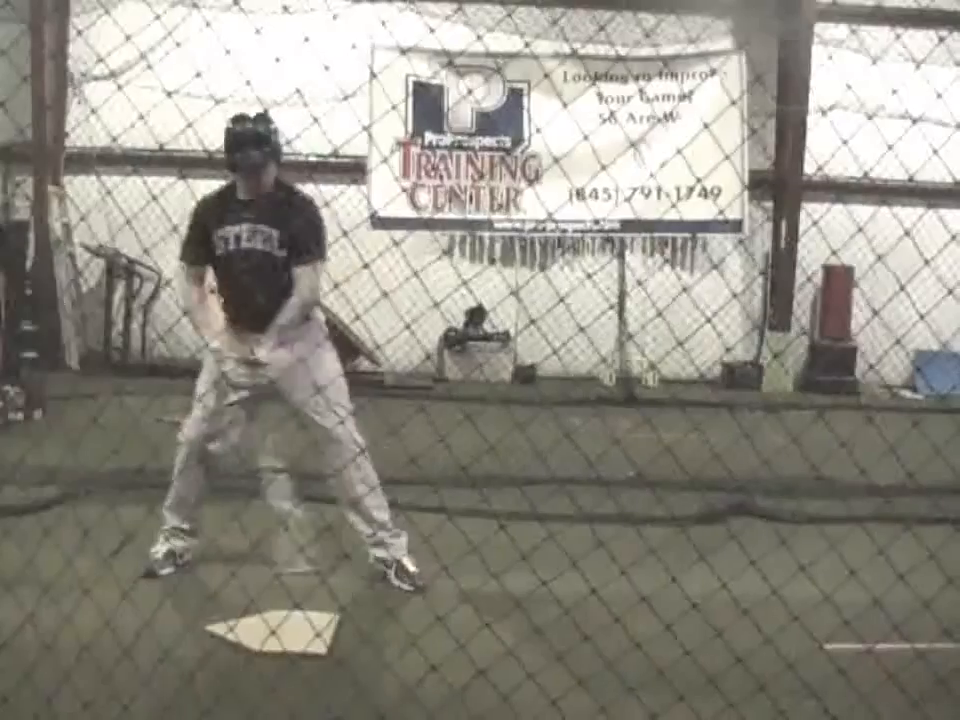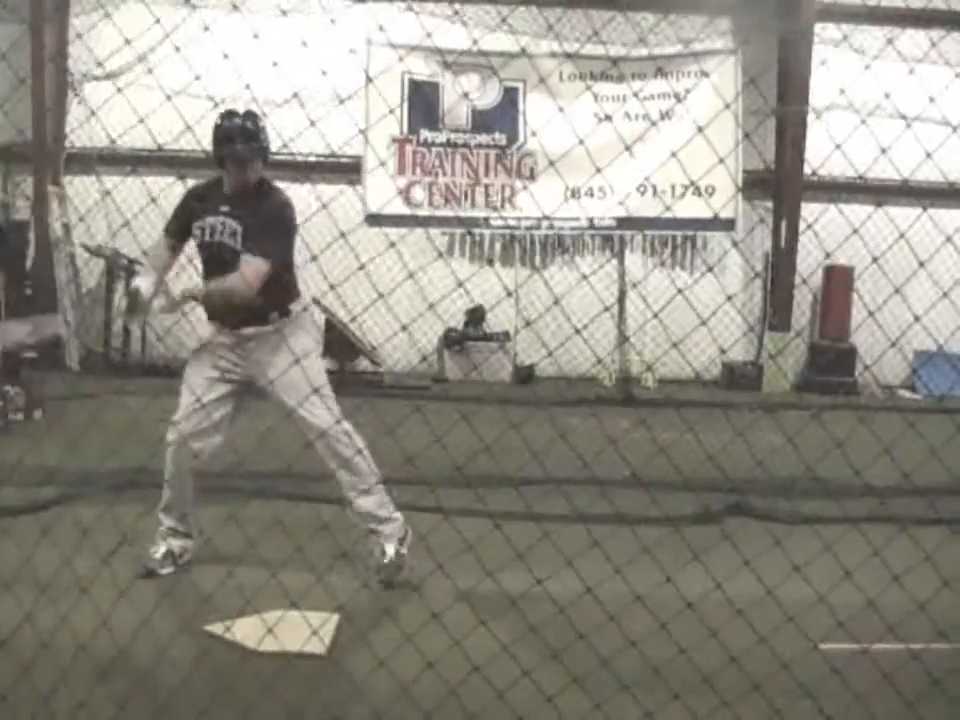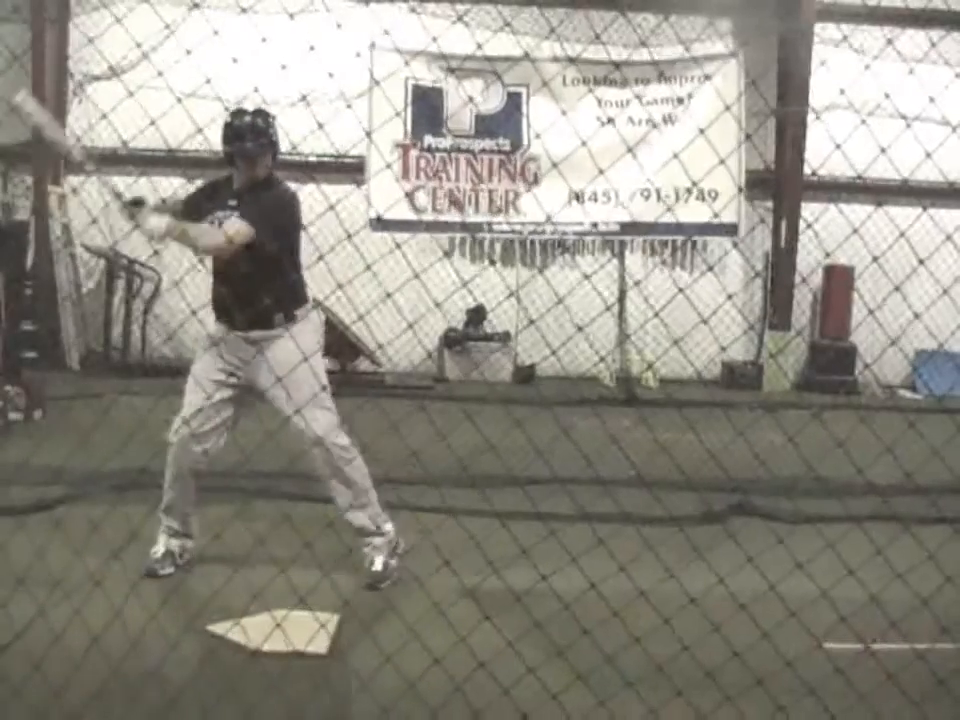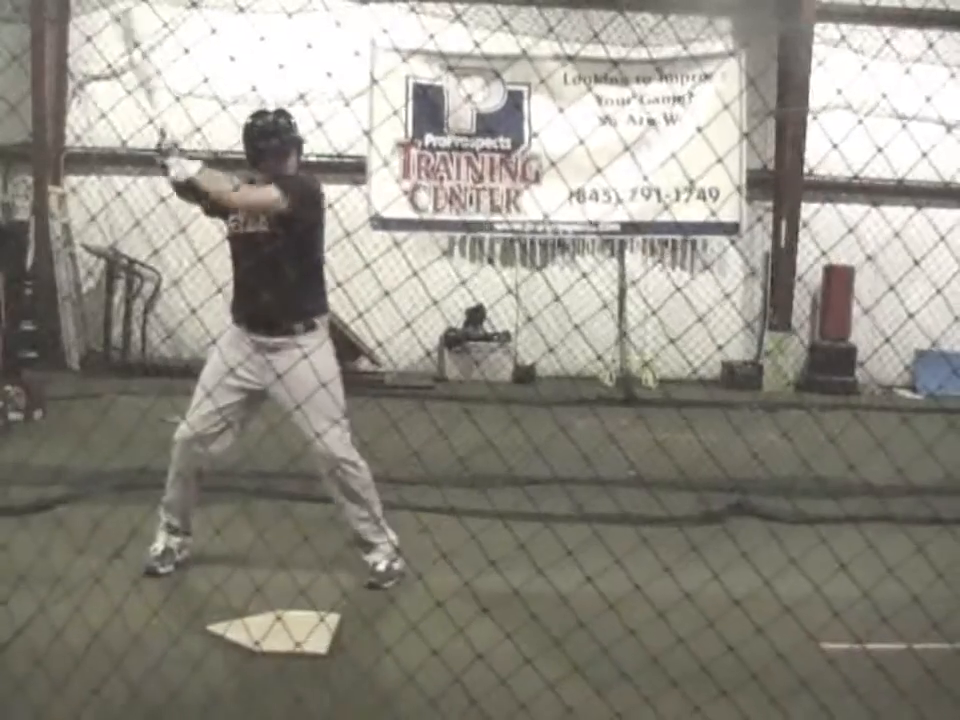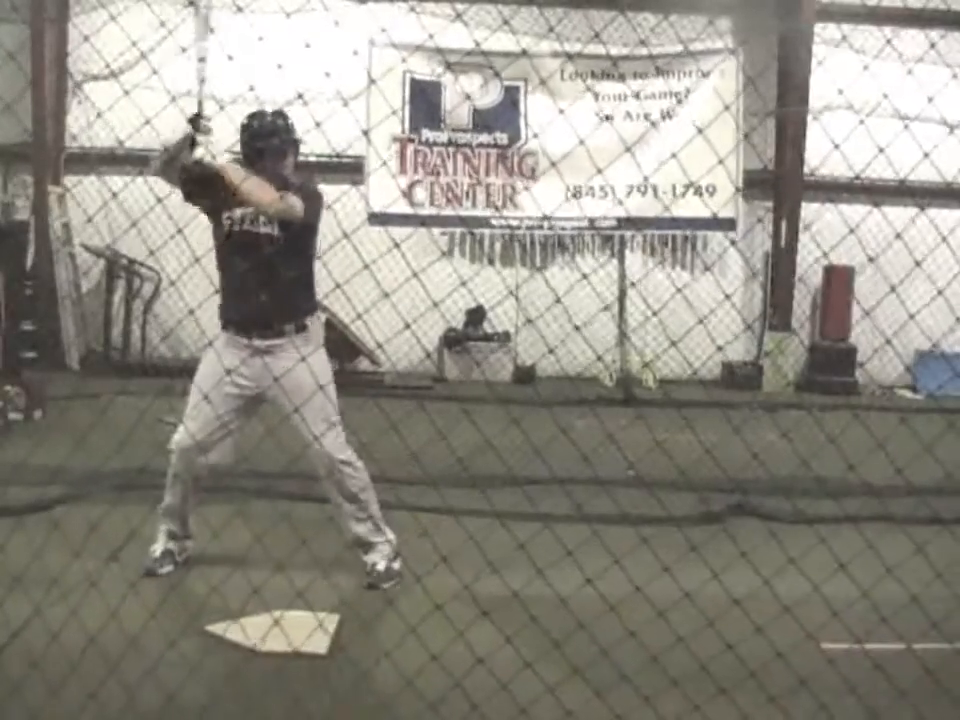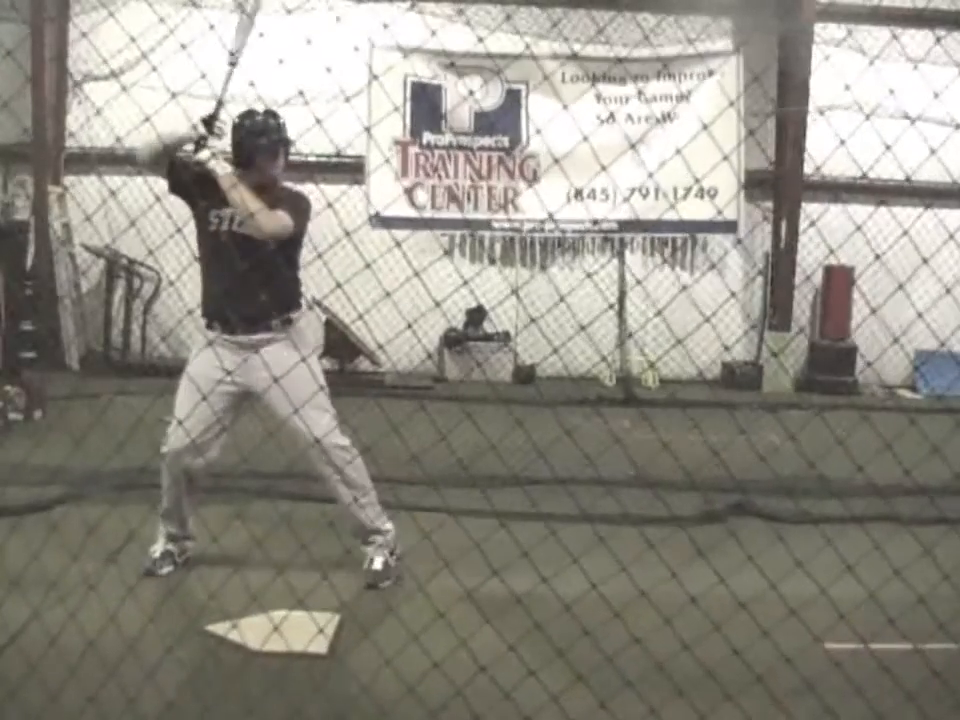
dt=0.2s
person 1, frame 1
left shoulder: (299, 209)
right shoulder: (211, 210)
left elbow: (307, 290)
right elbow: (192, 284)
left wrist: (271, 346)
right wrist: (215, 339)
left hip: (297, 338)
right hip: (236, 339)
left knee: (344, 439)
right knee: (195, 439)
left ankle: (388, 547)
right ankle: (176, 538)
person 1, frame 2
left shoulder: (274, 206)
right shoulder: (198, 199)
left elbow: (247, 283)
right elbow: (168, 247)
left wrist: (185, 293)
right wrist: (148, 279)
left hip: (281, 331)
right hip: (223, 336)
left knee: (329, 429)
right knee: (183, 437)
left ankle: (389, 531)
right ankle: (175, 539)
person 1, frame 3
left shoulder: (279, 199)
right shoulder: (213, 191)
left elbow: (219, 243)
right elbow: (169, 221)
left wrist: (169, 226)
right wrist: (150, 212)
left hip: (284, 336)
right hip: (228, 337)
left knee: (327, 437)
right knee: (186, 438)
left ankle: (380, 540)
right ankle: (175, 540)
person 1, frame 4
left shoulder: (305, 191)
right shoulder: (239, 189)
left elbow: (247, 201)
right elbow: (189, 190)
left wrist: (194, 170)
right wrist: (176, 164)
left hip: (301, 343)
right hip: (243, 340)
left knee: (336, 449)
right knee: (191, 438)
left ankle: (382, 547)
right ankle: (173, 537)
person 1, frame 5
left shoulder: (306, 197)
right shoulder: (224, 188)
left elbow: (274, 205)
right elbow: (165, 171)
left wrist: (218, 162)
right wrist: (183, 144)
left hip: (295, 346)
right hip: (234, 344)
left knee: (334, 452)
right knee: (186, 447)
left ankle: (380, 547)
right ankle: (172, 539)
person 1, frame 6
left shoulder: (294, 202)
right shoulder: (205, 187)
left elbow: (268, 227)
right elbow: (147, 158)
left wrist: (221, 172)
right wrist: (187, 138)
left hip: (281, 343)
right hip: (220, 344)
left knee: (329, 442)
right knee: (178, 449)
left ankle: (378, 538)
right ankle: (173, 540)
